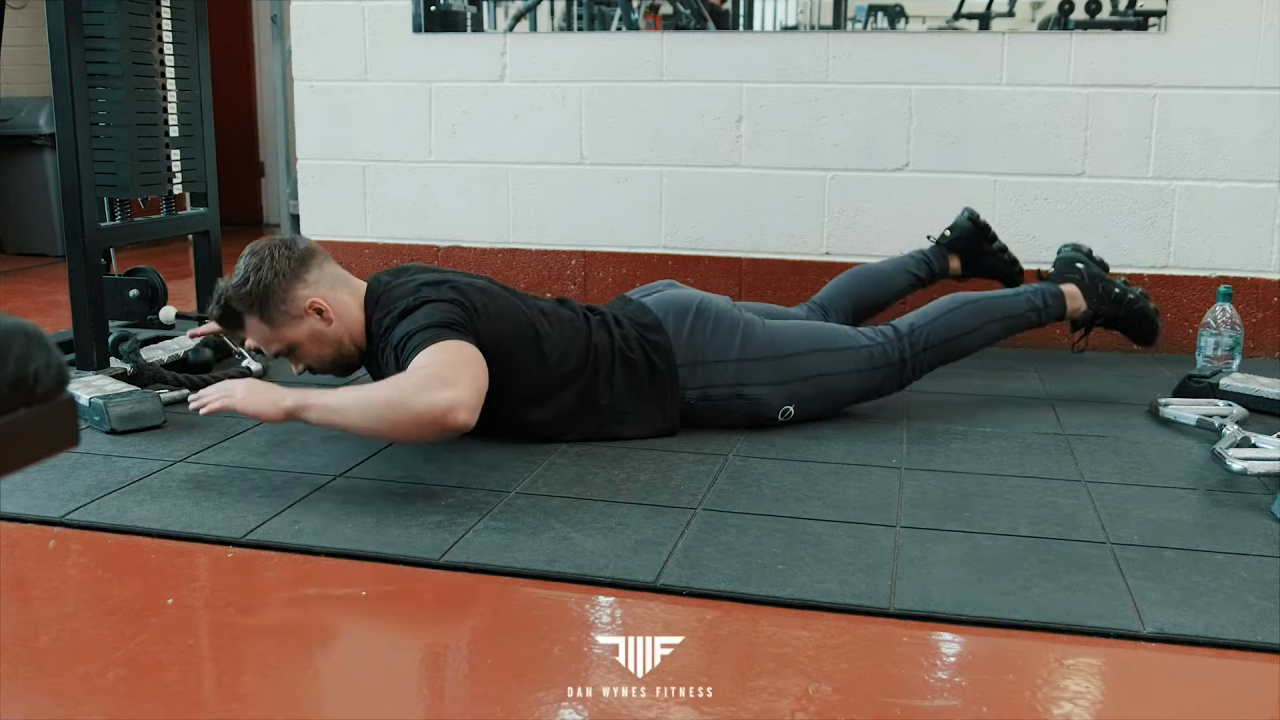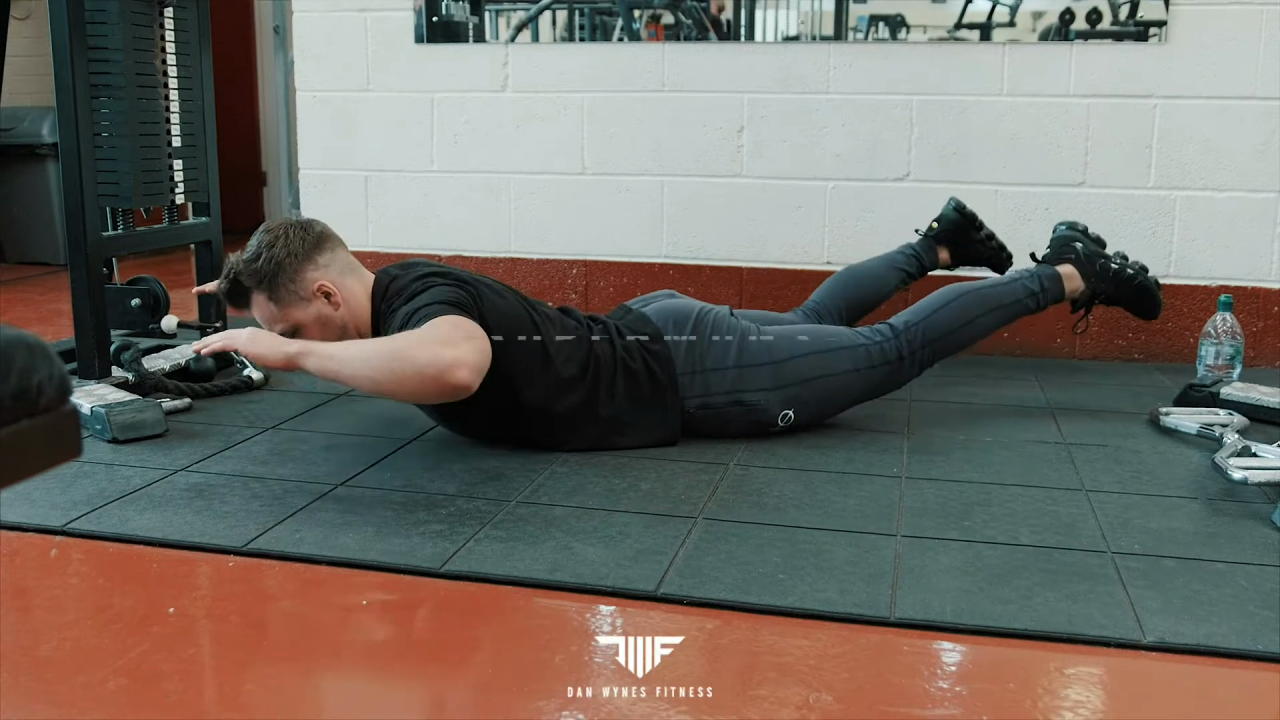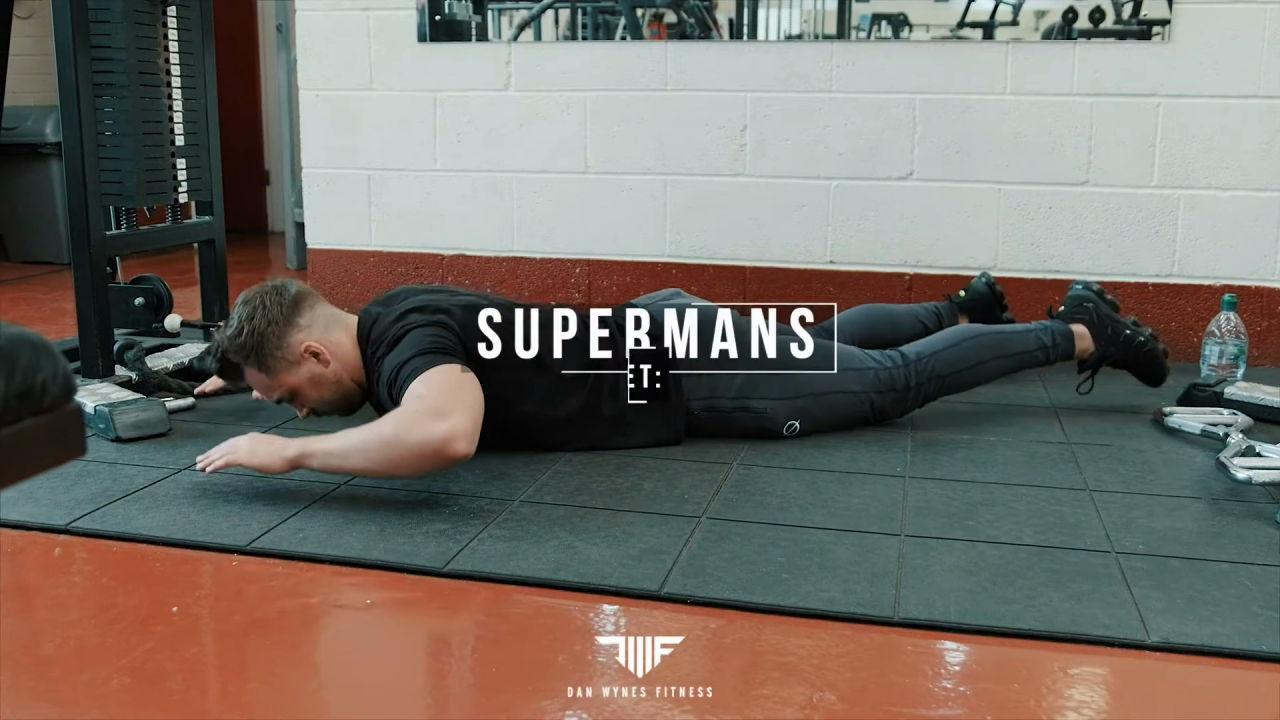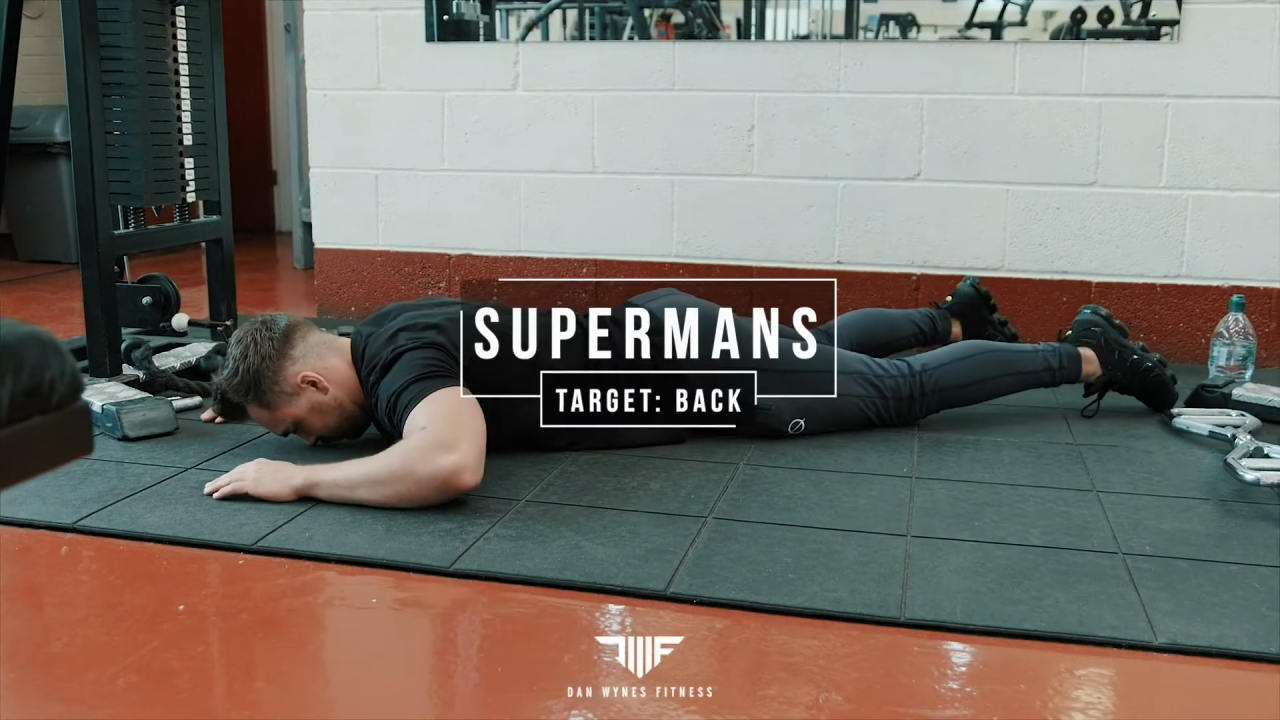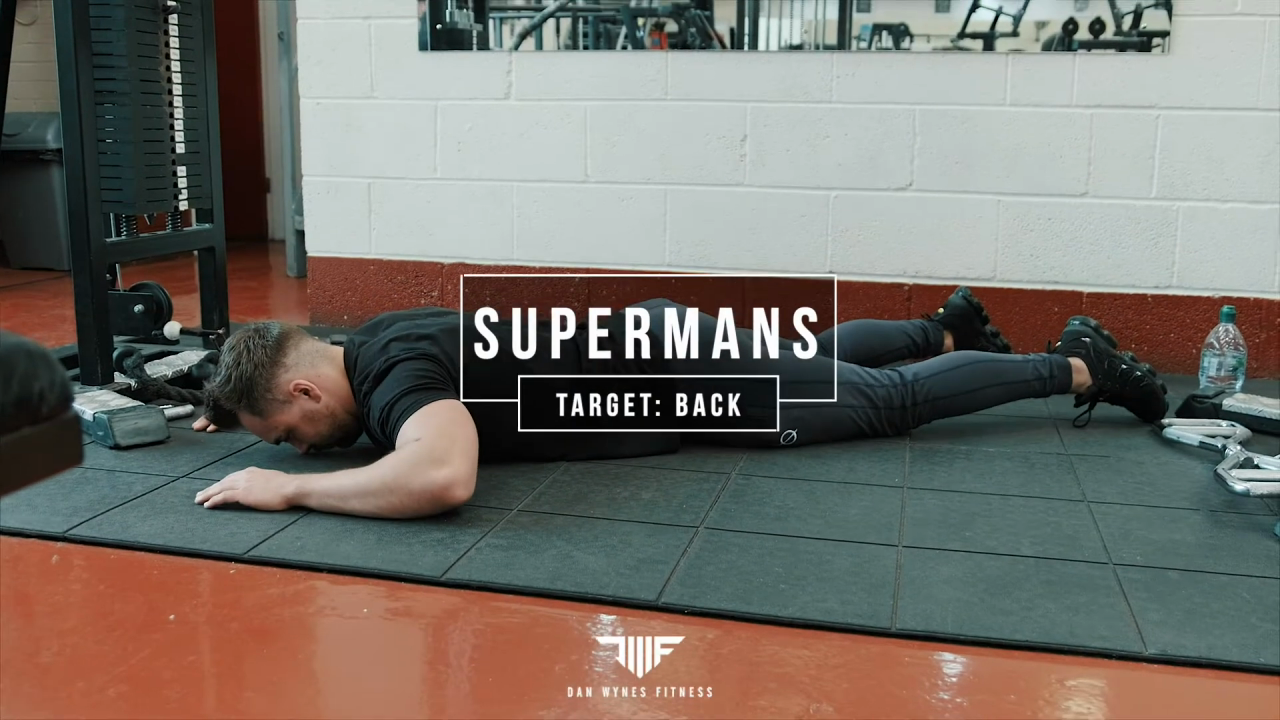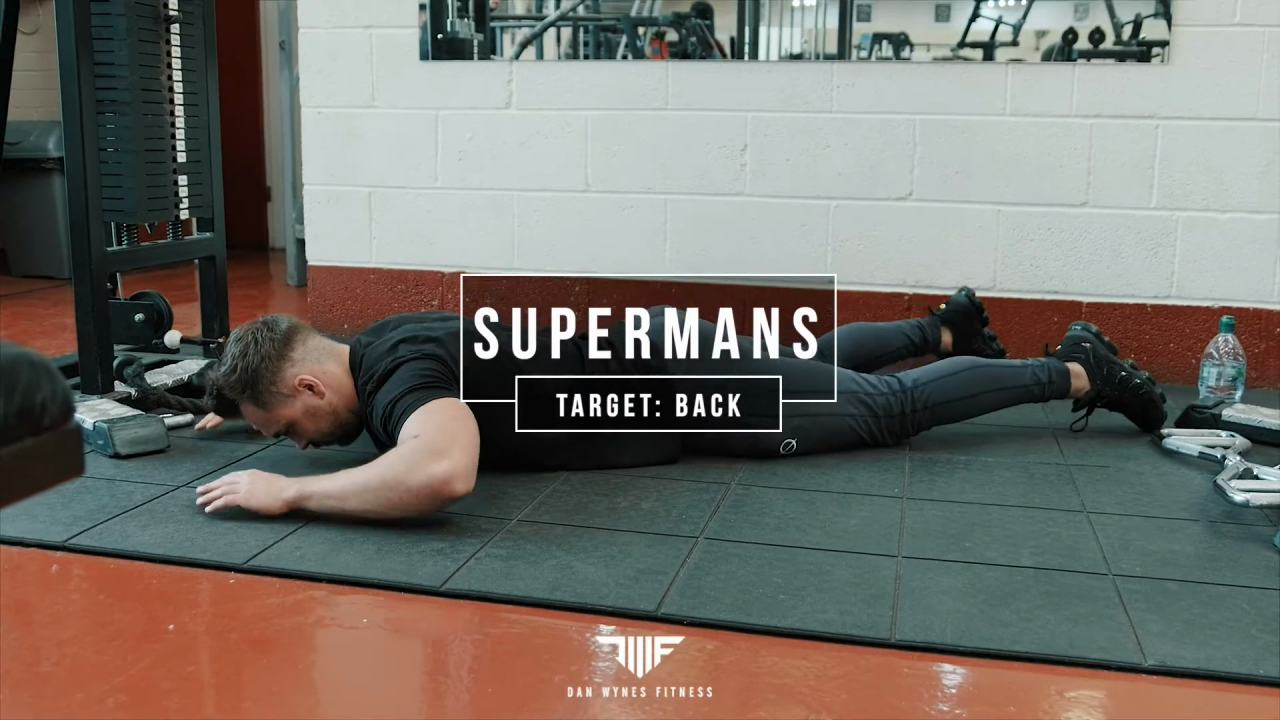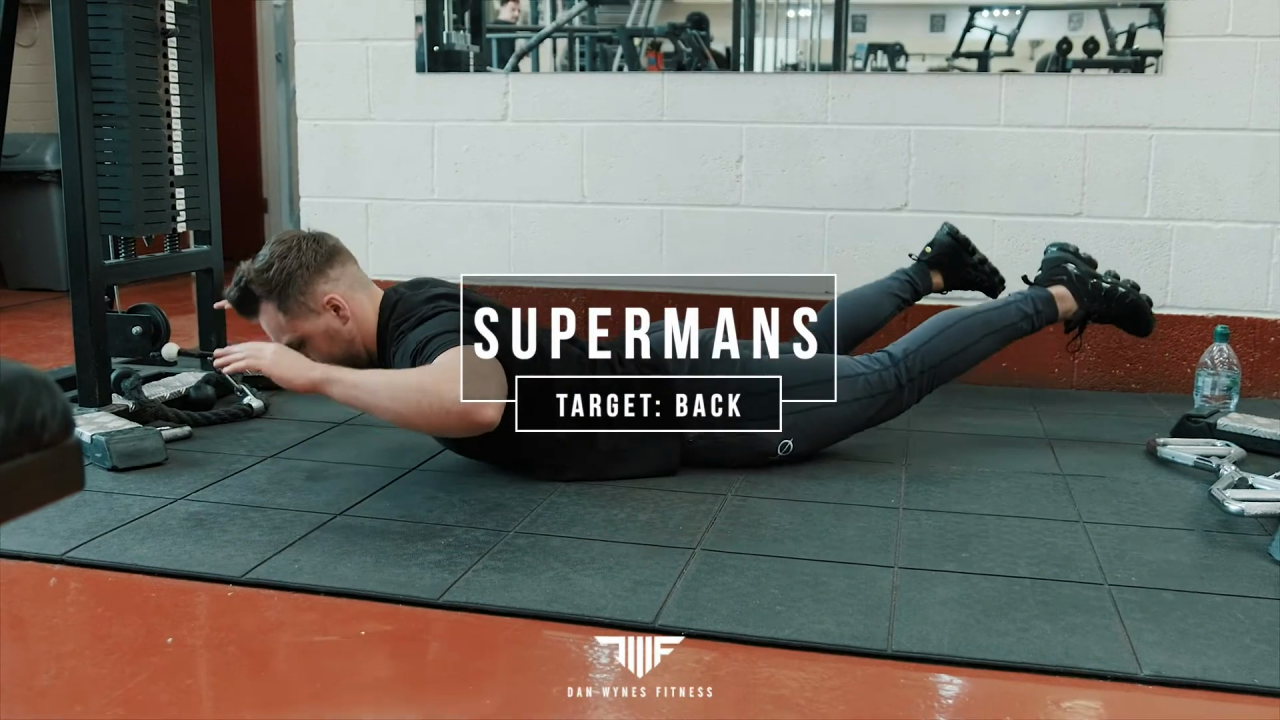
dt=0.4s
person 1, frame 1
left shoulder: (412, 318)
right shoulder: (386, 293)
left elbow: (448, 405)
left wrist: (282, 400)
right wrist: (257, 321)
left hip: (686, 367)
right hip: (653, 325)
left knee: (887, 356)
right knee: (816, 322)
left ankle: (1070, 295)
right ankle: (951, 253)
person 1, frame 2
left shoulder: (420, 299)
right shoulder: (392, 288)
left elbow: (453, 368)
left wrist: (289, 352)
right wrist: (262, 296)
left hip: (684, 377)
right hip: (650, 333)
left knee: (888, 354)
right knee: (814, 328)
left ankle: (1067, 274)
right ankle: (941, 241)
person 1, frame 3
left shoulder: (407, 344)
right shoulder: (381, 323)
left elbow: (446, 434)
left wrist: (290, 449)
right wrist: (252, 363)
left hip: (684, 373)
right hip: (655, 332)
left knee: (890, 382)
right knee: (817, 347)
left ankle: (1080, 333)
right ankle: (964, 310)
person 1, frame 4
left shoulder: (403, 365)
right shoulder: (376, 337)
left elbow: (450, 465)
left wrist: (296, 481)
right wrist: (252, 389)
left hip: (688, 368)
right hip: (652, 331)
left knee: (897, 391)
right knee: (817, 349)
left ankle: (1088, 356)
right ankle: (953, 318)
person 1, frame 5
left shoulder: (395, 378)
right shoulder: (367, 345)
left elbow: (442, 478)
left wrist: (289, 488)
right wrist: (242, 399)
left hip: (680, 381)
right hip: (647, 339)
left knee: (886, 401)
right knee: (813, 359)
left ankle: (1079, 366)
right ankle: (945, 331)
person 1, frame 6
left shoulder: (398, 377)
right shoulder: (372, 347)
left elbow: (442, 472)
left wrist: (288, 491)
right wrist: (246, 398)
right hip: (647, 352)
left knee: (888, 409)
right knee: (816, 364)
left ankle: (1077, 371)
right ankle: (944, 327)
person 1, frame 7
left shoulder: (428, 328)
right shoulder: (399, 306)
left elbow: (476, 405)
left wrist: (310, 372)
right wrist: (282, 319)
right hip: (652, 364)
left knee: (886, 379)
right knee: (811, 346)
left ankle: (1062, 296)
right ankle: (934, 268)
